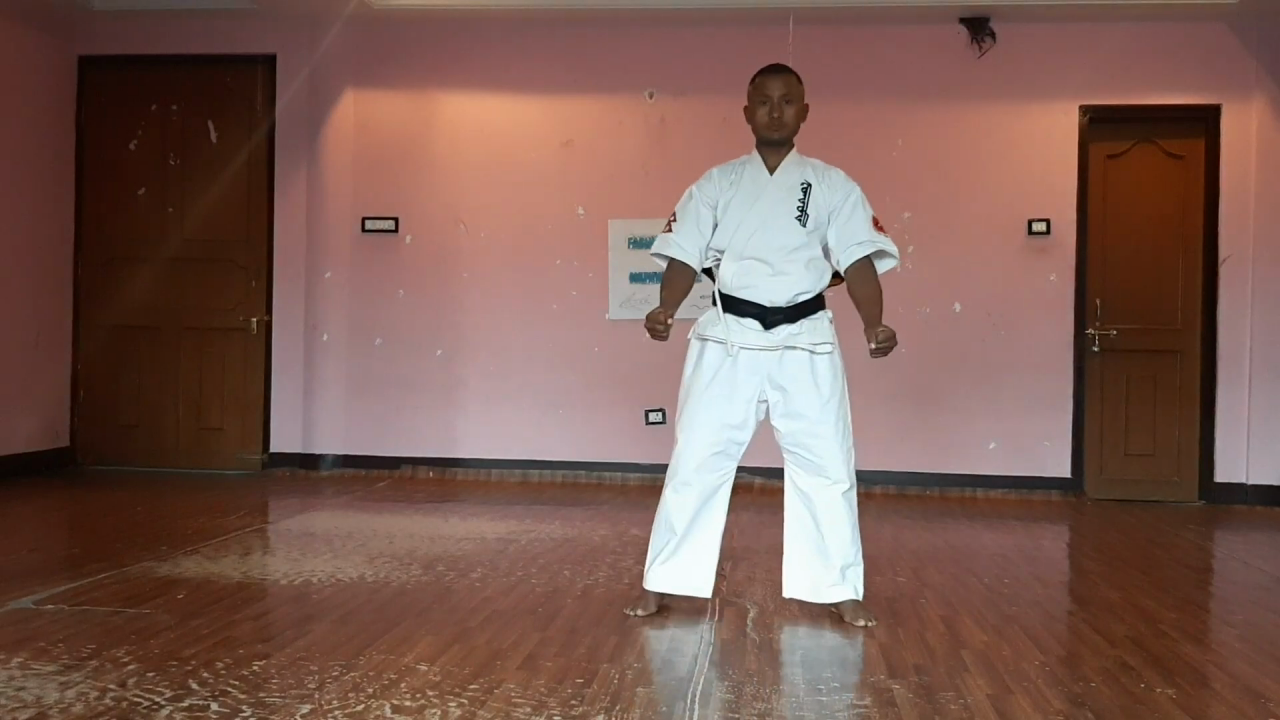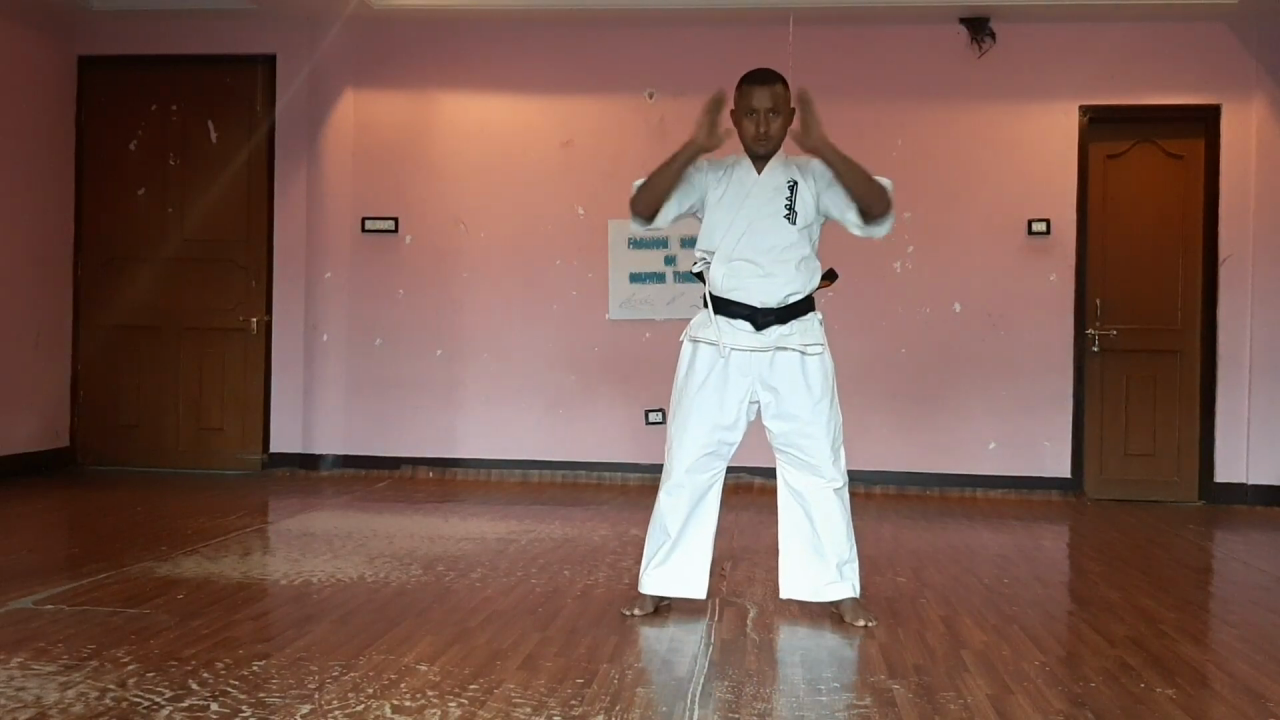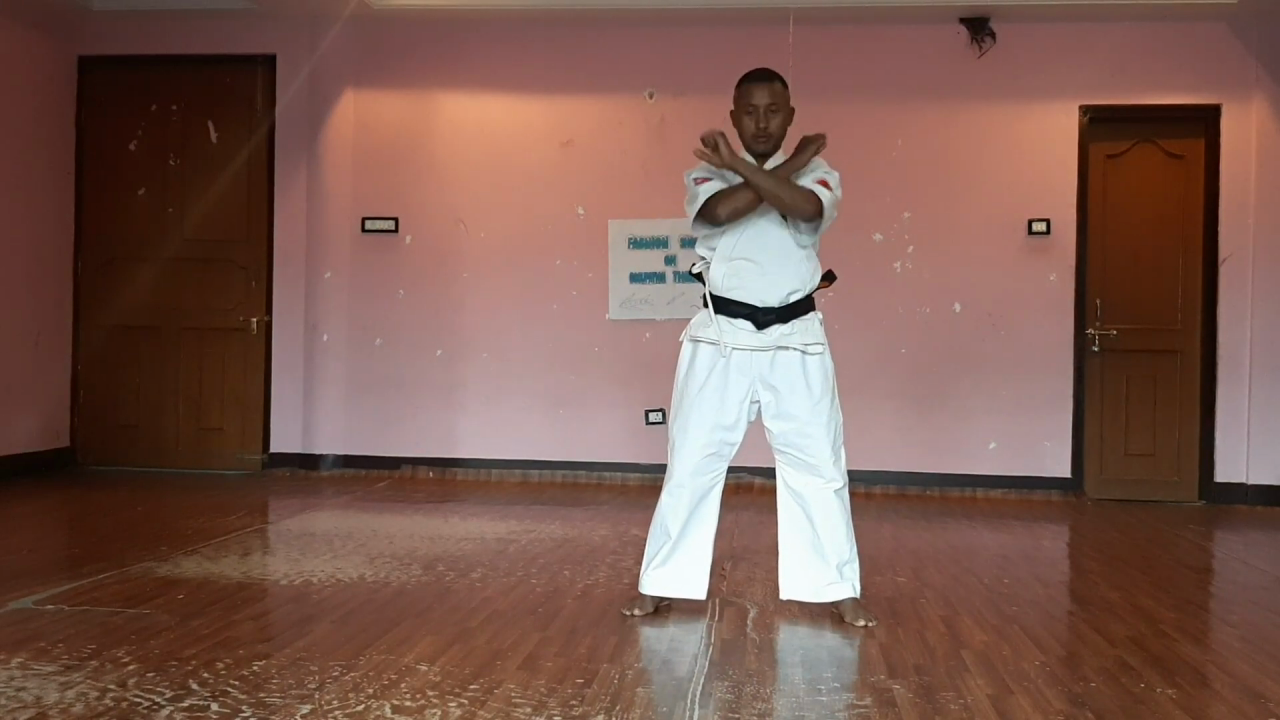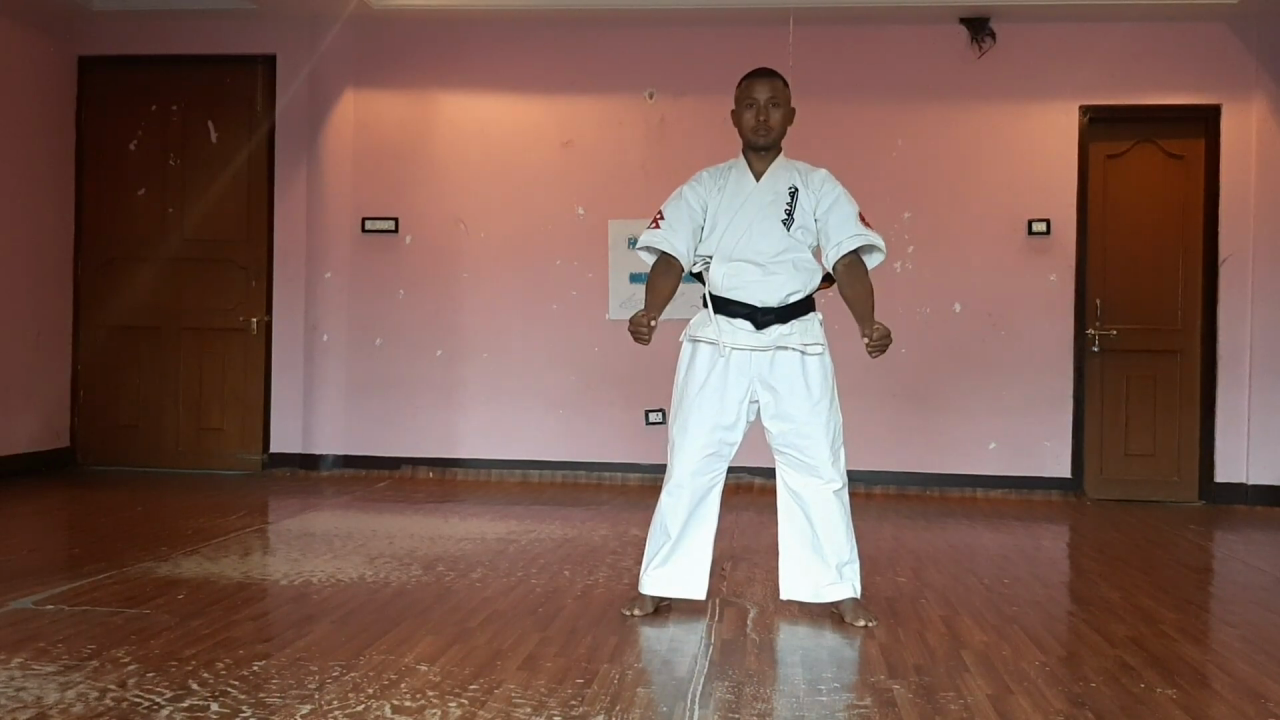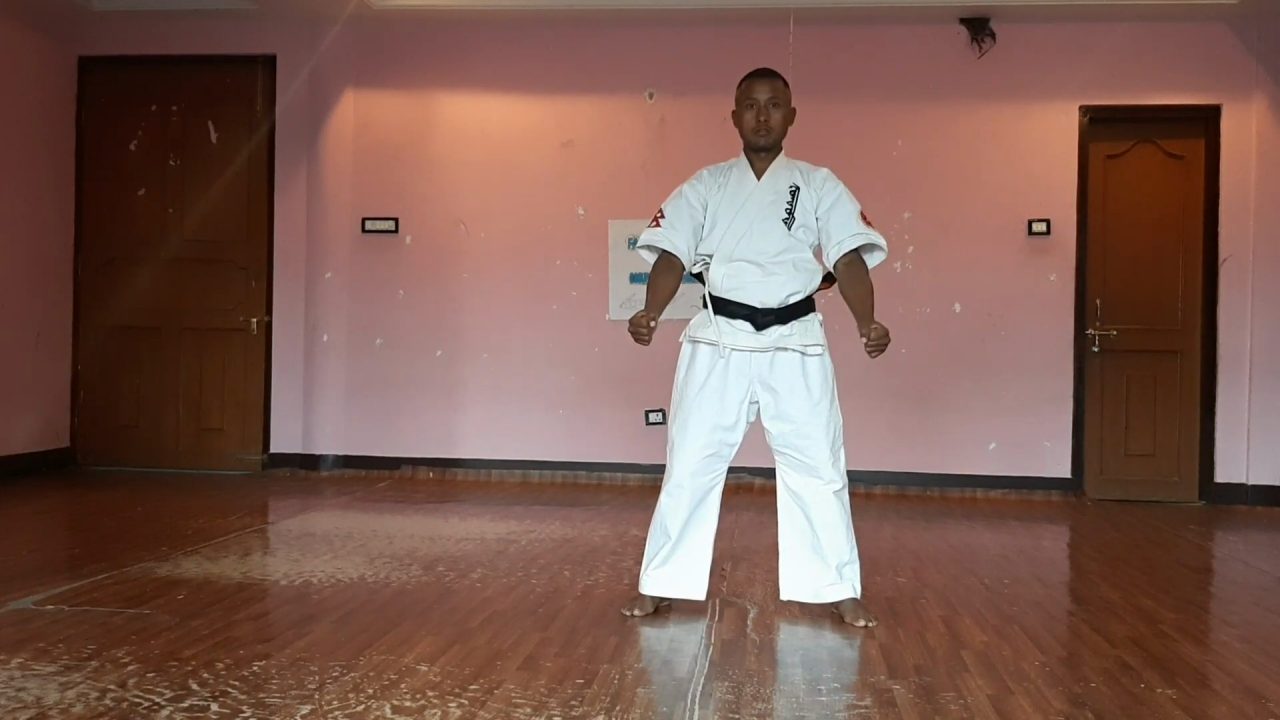
dt=1s
person 1, frame 1
left shoulder: (832, 184)
right shoulder: (716, 183)
left elbow: (857, 260)
right elbow: (684, 256)
left wrist: (874, 324)
right wrist: (665, 309)
left hip: (805, 340)
right hip: (727, 338)
left knee: (827, 466)
right knee: (698, 461)
left ankle: (841, 590)
right ankle: (661, 582)
person 1, frame 2
left shoulder: (815, 176)
right shoulder: (708, 176)
left elbow: (878, 212)
right elbow: (643, 209)
left wrist: (823, 149)
right wrist: (694, 147)
left hip: (794, 340)
right hip: (718, 338)
left knee: (818, 466)
right knee: (689, 463)
left ankle: (841, 591)
right ankle: (659, 584)
person 1, frame 3
left shoulder: (814, 172)
right shoulder: (709, 173)
left elbow: (808, 212)
right elbow: (720, 212)
left wrist: (739, 163)
right wrist: (788, 163)
left hip: (795, 338)
right hip: (720, 338)
left knee: (818, 465)
right knee: (692, 464)
left ankle: (838, 589)
right ankle: (659, 584)
person 1, frame 4
left shoulder: (818, 186)
right shoulder: (704, 187)
left elbow: (847, 259)
right elbow: (671, 256)
left wrist: (867, 322)
right wrist: (649, 313)
left hip: (795, 342)
right hip: (719, 340)
left knee: (817, 467)
right knee: (691, 464)
left ankle: (840, 590)
right ankle: (659, 584)
person 1, frame 5
left shoulder: (819, 185)
right shoulder: (704, 186)
left elbow: (848, 258)
right elbow: (672, 256)
left wrist: (867, 322)
right wrist: (650, 313)
left hip: (795, 342)
right hip: (718, 341)
left knee: (818, 468)
right knee: (691, 465)
left ankle: (839, 590)
right ankle: (660, 584)
